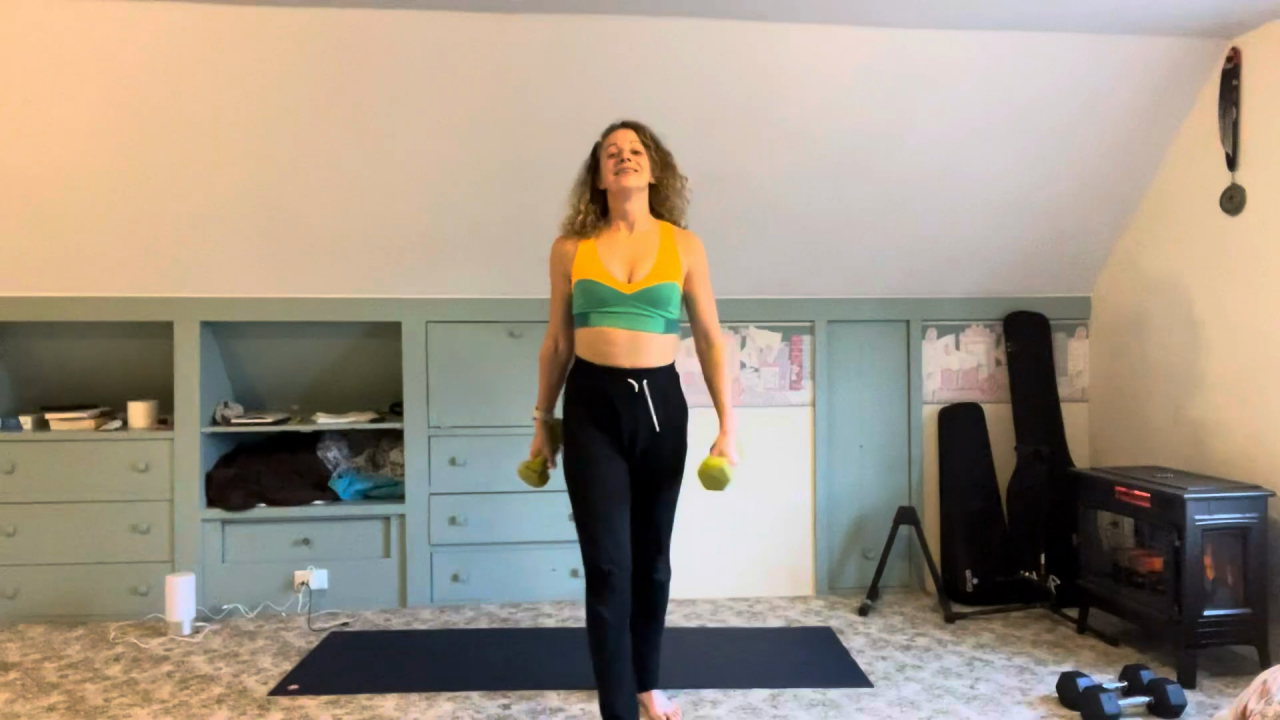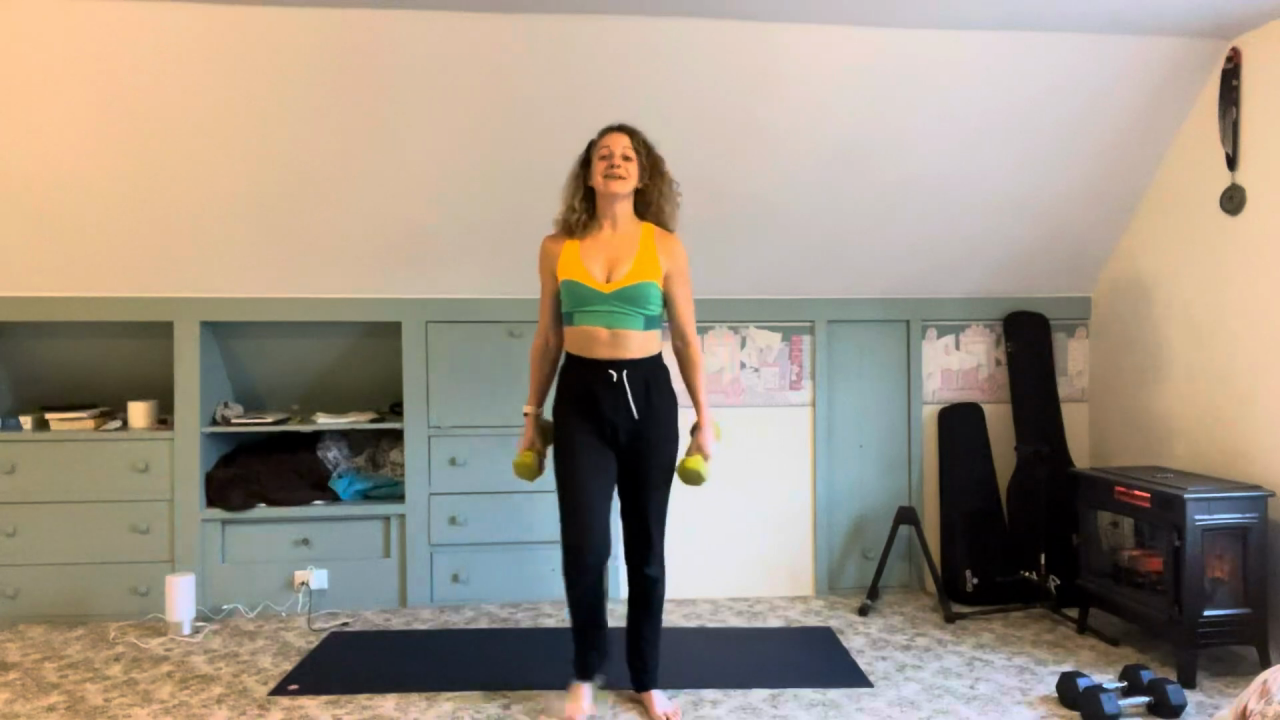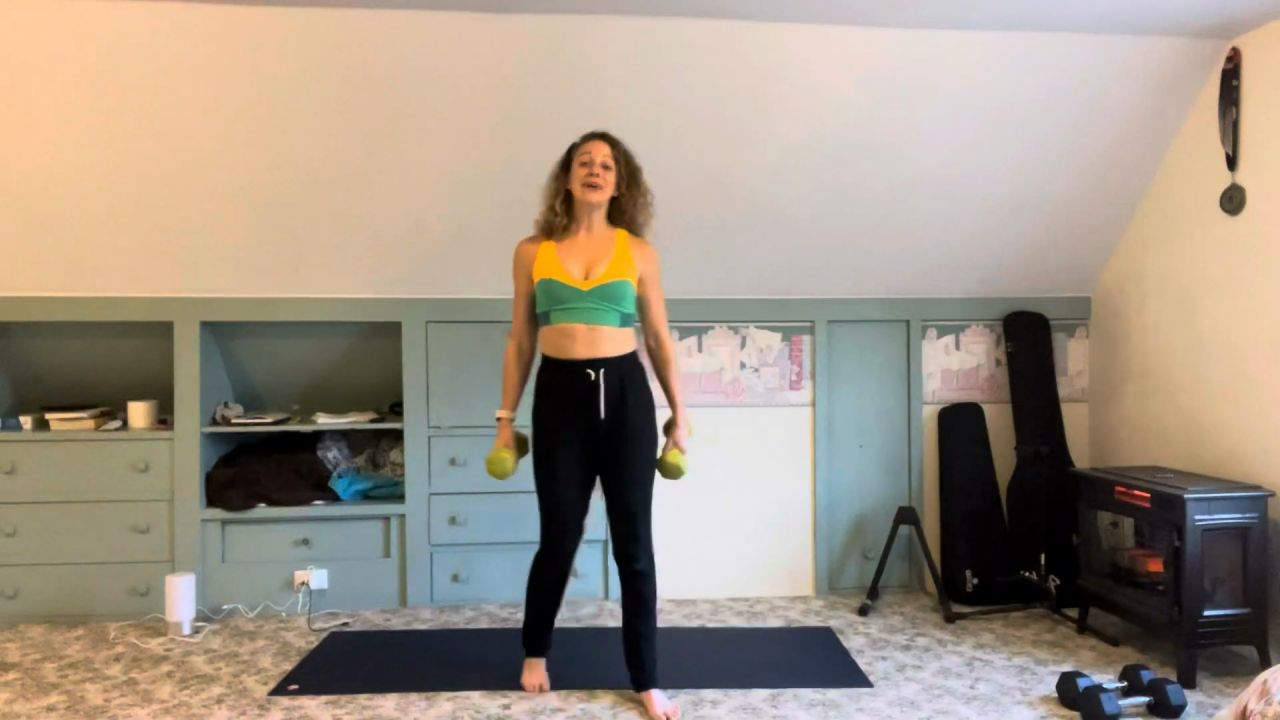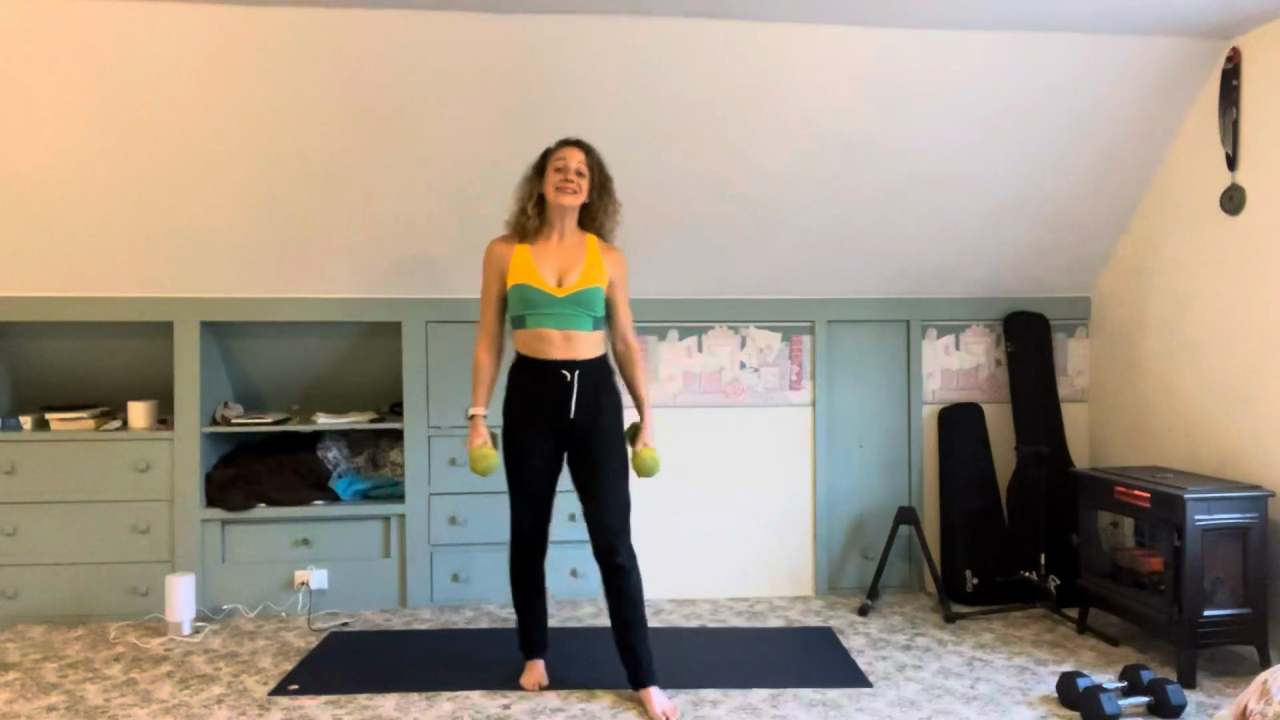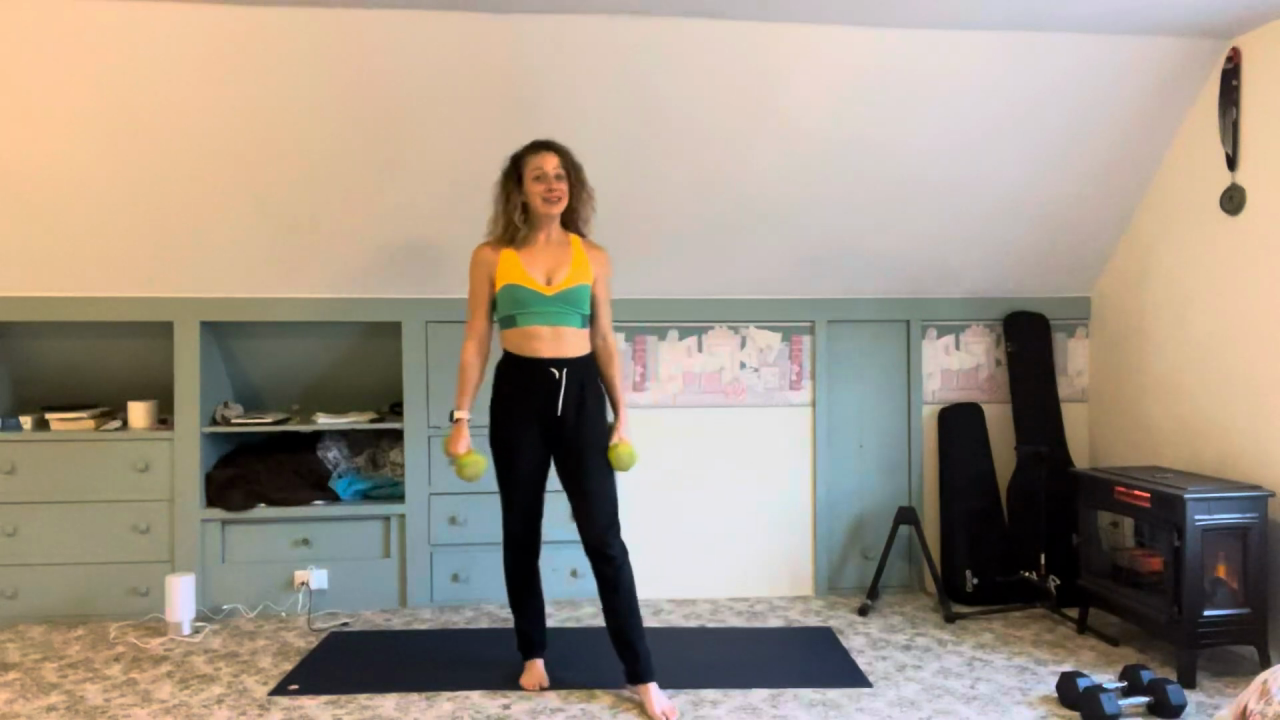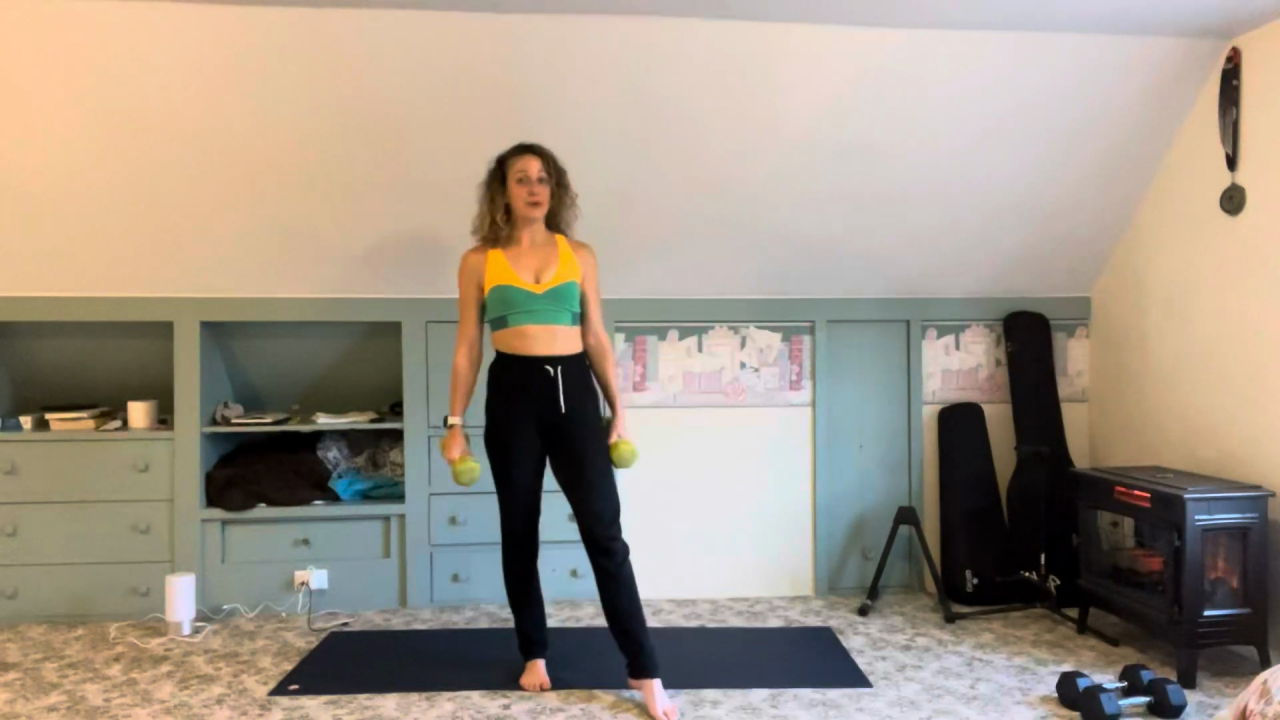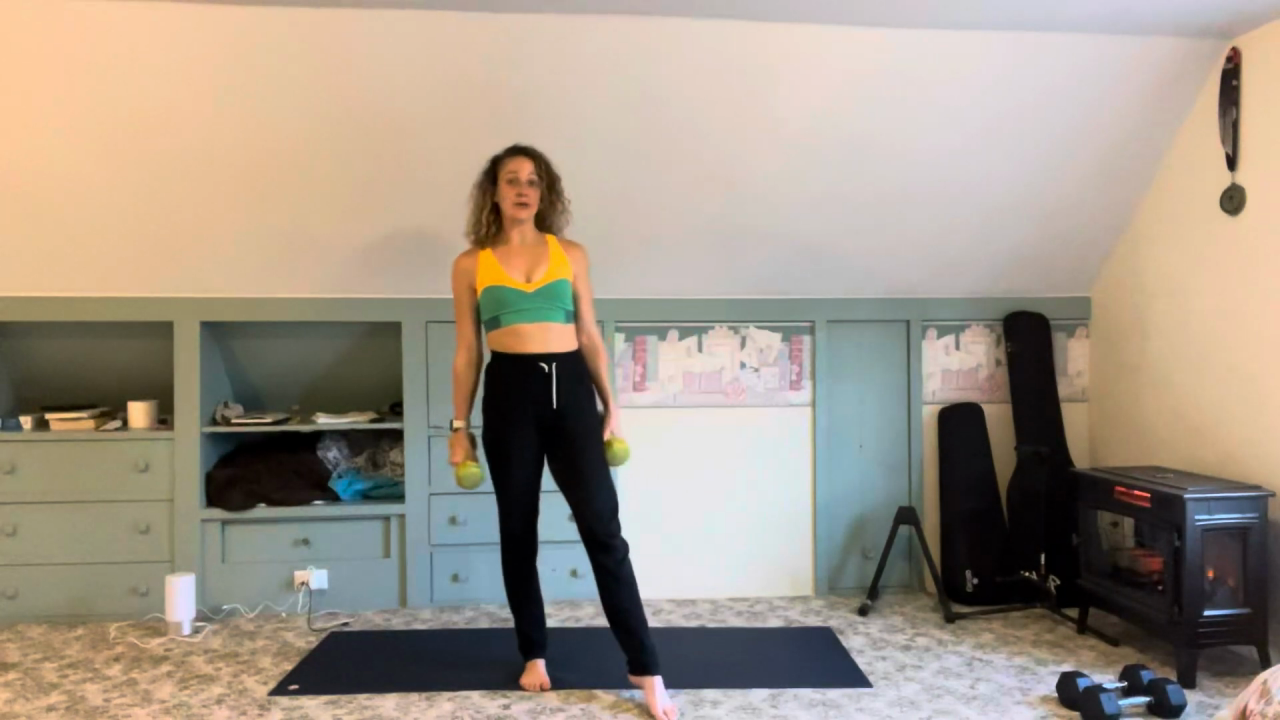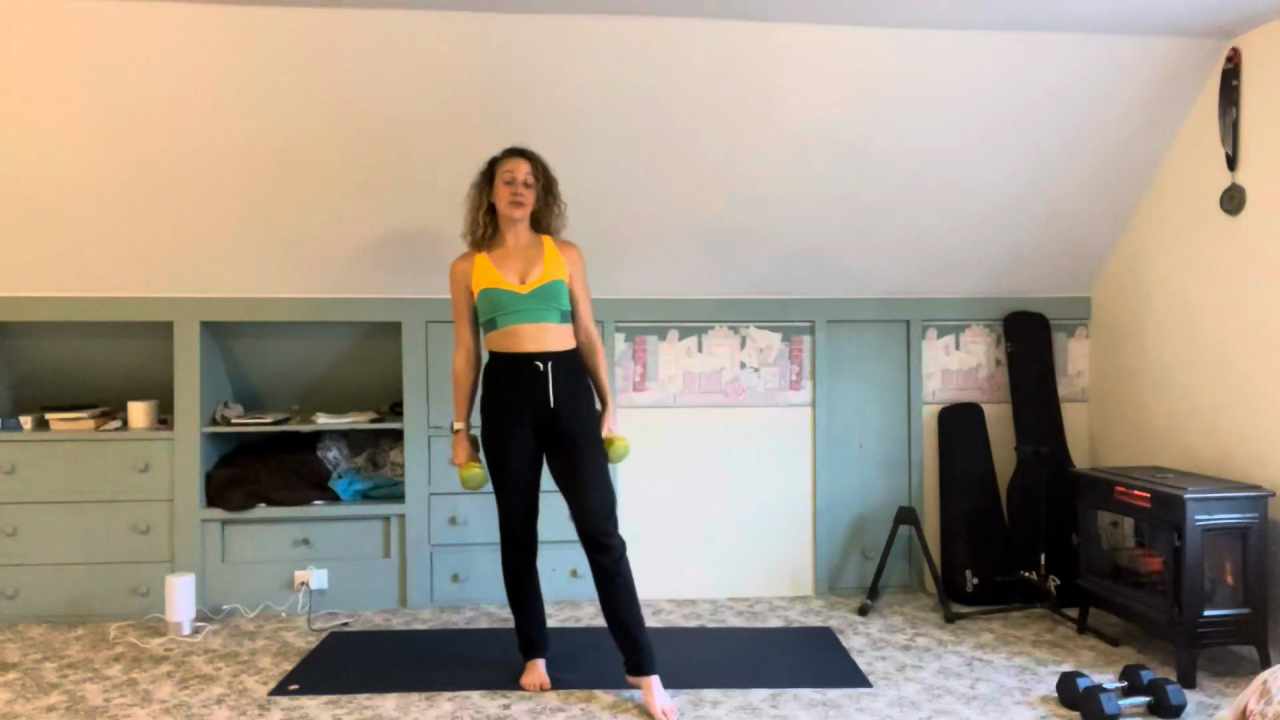
dt=0.2s
person 1, frame 1
left shoulder: (684, 246)
right shoulder: (570, 249)
left elbow: (710, 339)
right elbow: (556, 343)
left wrist: (727, 424)
right wrist: (542, 421)
left hip: (660, 403)
right hip: (591, 407)
left knee: (651, 564)
right knee: (607, 568)
person 1, frame 2
left shoulder: (665, 246)
right shoulder: (557, 247)
left elbow: (686, 338)
right elbow: (548, 339)
left wrist: (702, 418)
right wrist: (532, 414)
left hip: (648, 397)
right hip: (582, 399)
left knee: (646, 550)
right knee: (585, 548)
right ankle: (585, 672)
person 1, frame 3
left shoulder: (638, 252)
right shoulder: (532, 251)
left elbow: (659, 339)
right elbow: (521, 342)
left wrist: (678, 414)
right wrist: (506, 417)
left hip: (625, 395)
right hip: (559, 397)
left knee: (634, 544)
right knee: (559, 540)
right ankle: (535, 650)
person 1, frame 4
left shoulder: (608, 257)
right shoulder: (503, 253)
left elbow: (625, 341)
right elbow: (489, 341)
left wrist: (646, 414)
right wrist: (478, 415)
left hip: (594, 394)
right hip: (531, 395)
left knee: (613, 539)
right knee: (529, 533)
right ankle: (534, 652)
person 1, frame 5
left shoulder: (593, 256)
right shoulder: (490, 256)
left elbow: (604, 340)
right elbow: (476, 342)
left wrist: (621, 413)
right wrist: (461, 418)
left hip: (579, 393)
right hip: (518, 394)
left knee: (604, 534)
right knee: (521, 531)
right ankle: (533, 653)
person 1, frame 6
left shoulder: (580, 255)
right shoulder: (479, 260)
left elbow: (596, 338)
right elbow: (468, 347)
left wrist: (617, 409)
right wrist: (455, 423)
left hip: (574, 392)
right hip: (512, 394)
left knee: (604, 530)
right knee: (519, 531)
left ankle: (644, 670)
right ankle: (534, 653)
person 1, frame 7
left shoulder: (571, 254)
right shoulder: (471, 264)
left elbow: (590, 335)
right elbow: (466, 351)
left wrist: (610, 407)
right wrist: (459, 426)
left hip: (569, 389)
right hip: (509, 394)
left knee: (603, 527)
right knee: (518, 531)
left ankle: (645, 667)
right ankle: (534, 654)
person 1, frame 8
left shoulder: (566, 254)
right shoulder: (467, 267)
left elbow: (588, 335)
right elbow: (465, 353)
left wrist: (607, 405)
right wrist: (460, 428)
left hip: (567, 388)
right hip: (506, 393)
left knee: (600, 526)
right knee: (518, 530)
left ankle: (642, 668)
right ankle: (534, 654)
